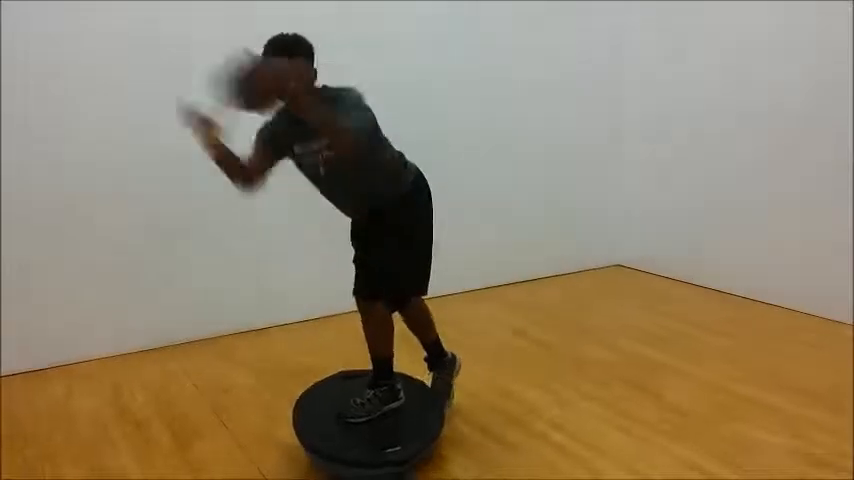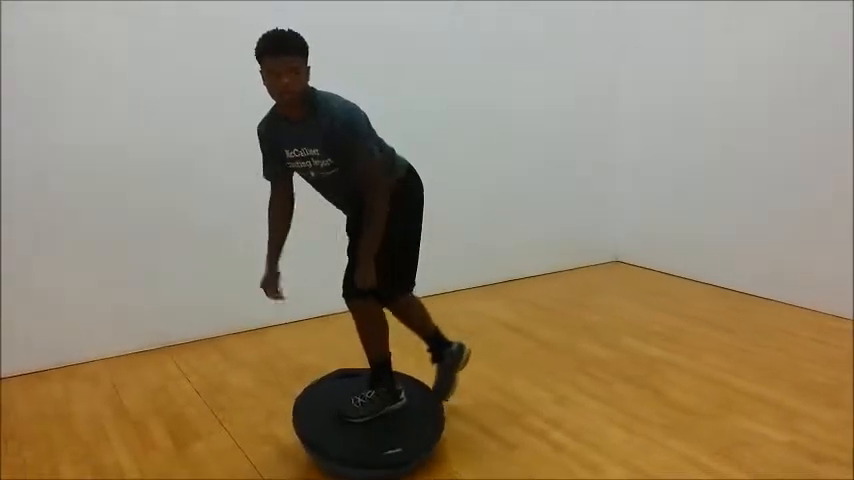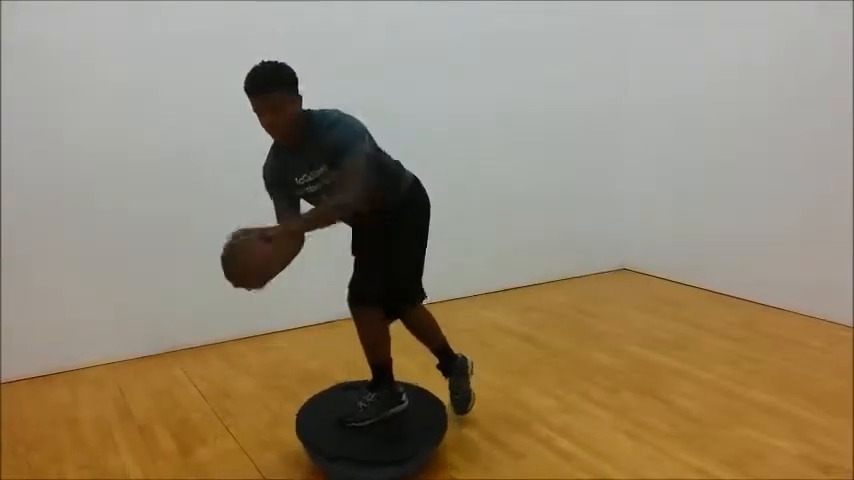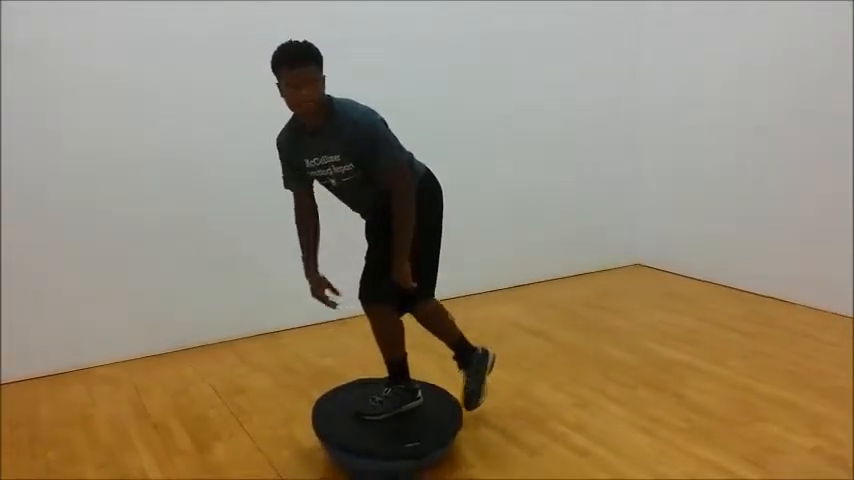
dt=1s
person 1, frame 1
left shoulder: (345, 101)
right shoulder: (279, 130)
left elbow: (350, 146)
right elbow: (248, 178)
left wrist: (300, 101)
right wrist: (212, 143)
left hip: (405, 202)
right hip: (369, 214)
left knee: (373, 295)
right knee: (399, 292)
left ankle: (385, 388)
right ankle: (440, 359)
person 1, frame 2
left shoulder: (341, 118)
right shoulder: (269, 131)
left elbow: (379, 189)
right elbow: (280, 193)
left wrist: (366, 259)
right wrist: (272, 261)
left hip: (397, 196)
right hip: (360, 208)
left knee: (362, 291)
right knee: (388, 290)
left ankle: (384, 388)
right ankle: (445, 349)
person 1, frame 3
left shoulder: (339, 130)
right shoulder: (276, 168)
left elbow: (354, 198)
right elbow: (291, 231)
left wrist: (281, 230)
right wrist: (264, 268)
left hip: (404, 207)
right hip: (371, 220)
left knee: (366, 298)
right knee: (398, 299)
left ankle: (385, 391)
right ankle: (453, 365)
person 1, frame 4
left shoulder: (361, 123)
right shoulder: (289, 142)
left elbow: (403, 191)
right elbow: (304, 204)
left wrist: (401, 259)
right wrist: (310, 269)
left hip: (416, 200)
right hip: (379, 212)
left knee: (377, 295)
right knee: (410, 295)
left ankle: (401, 386)
right ankle: (470, 357)
